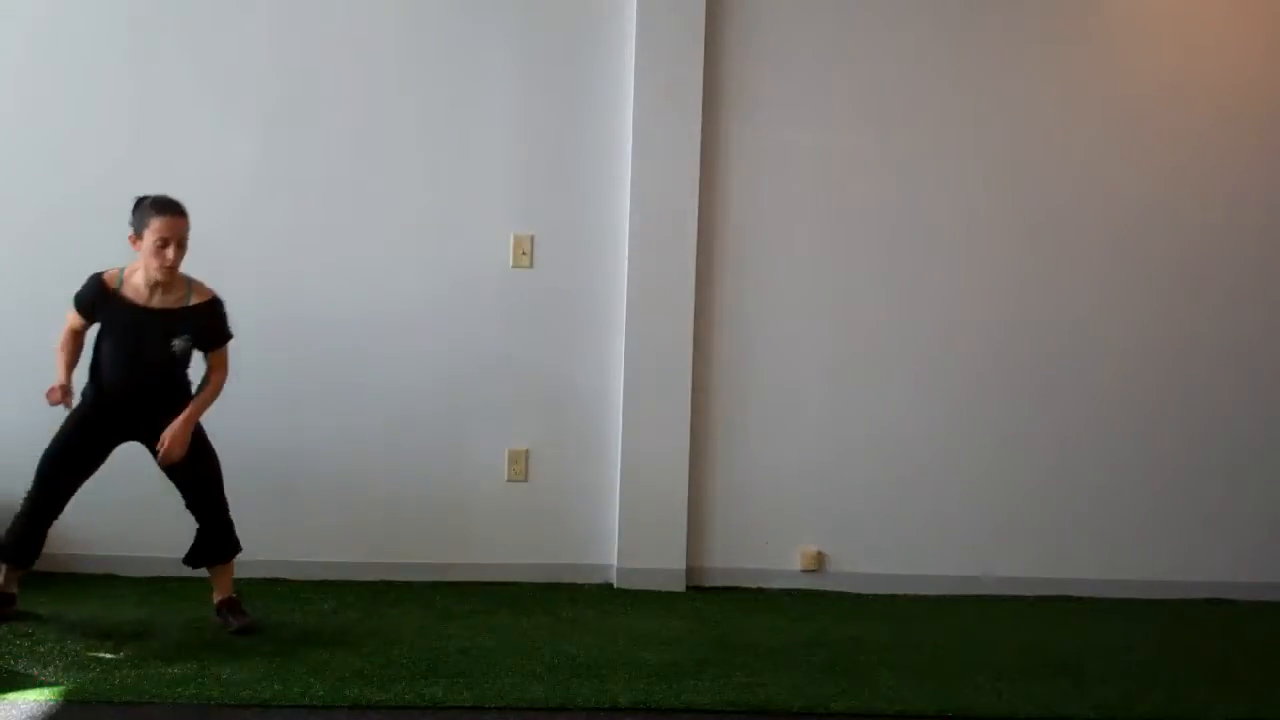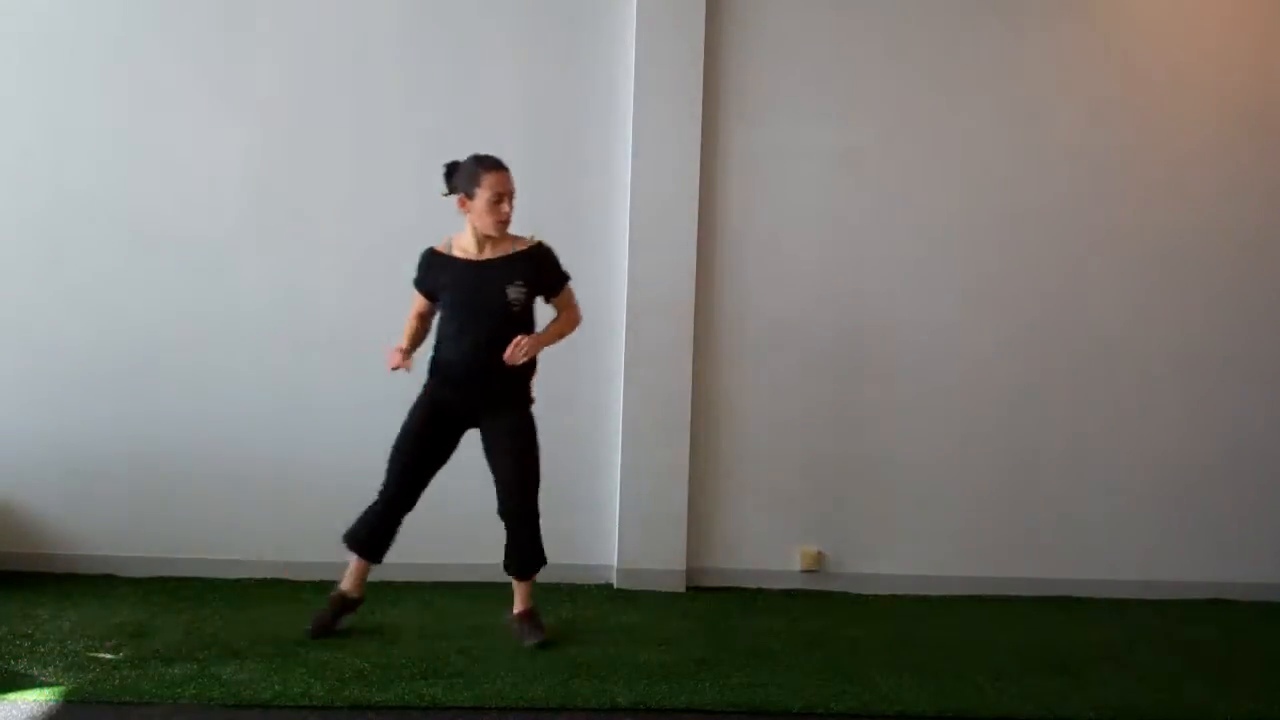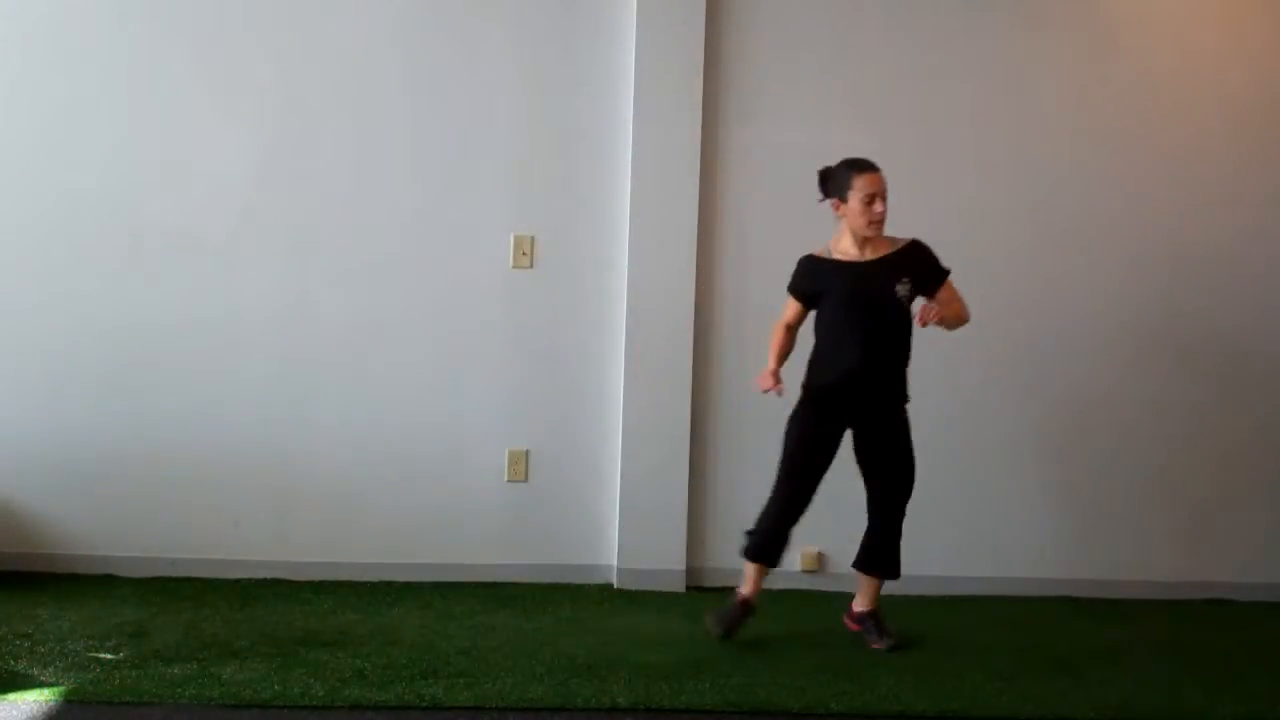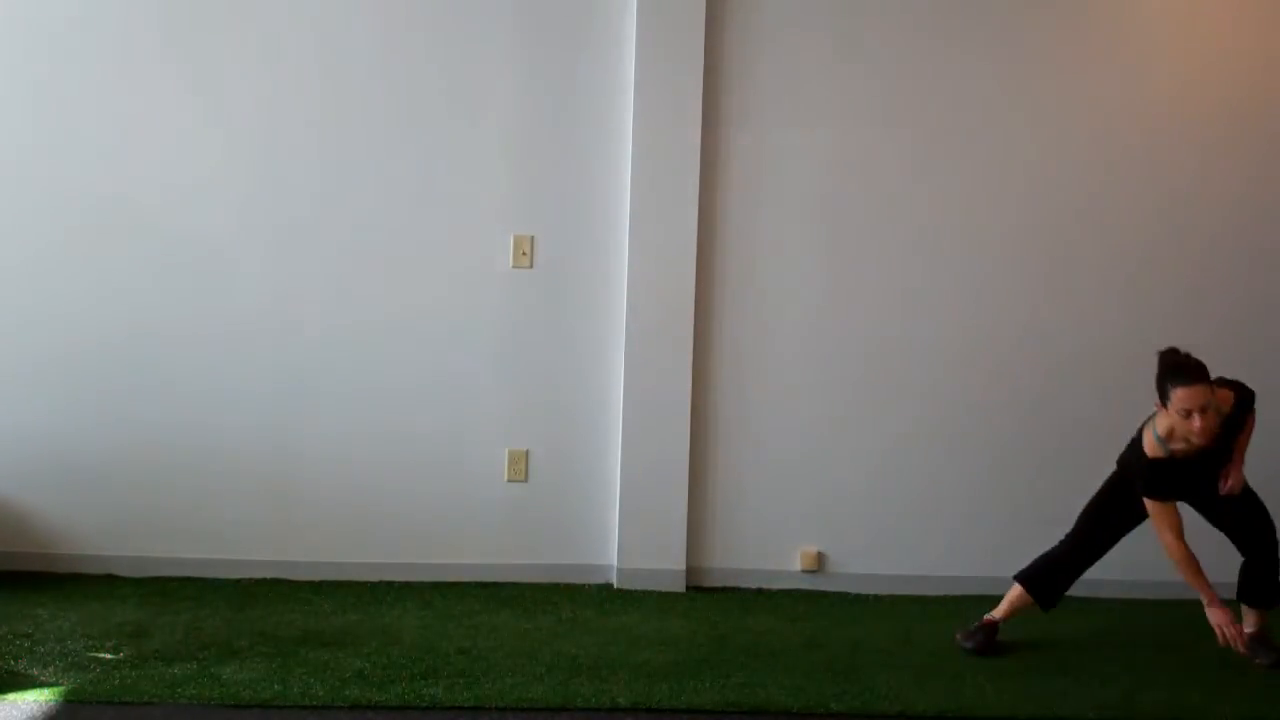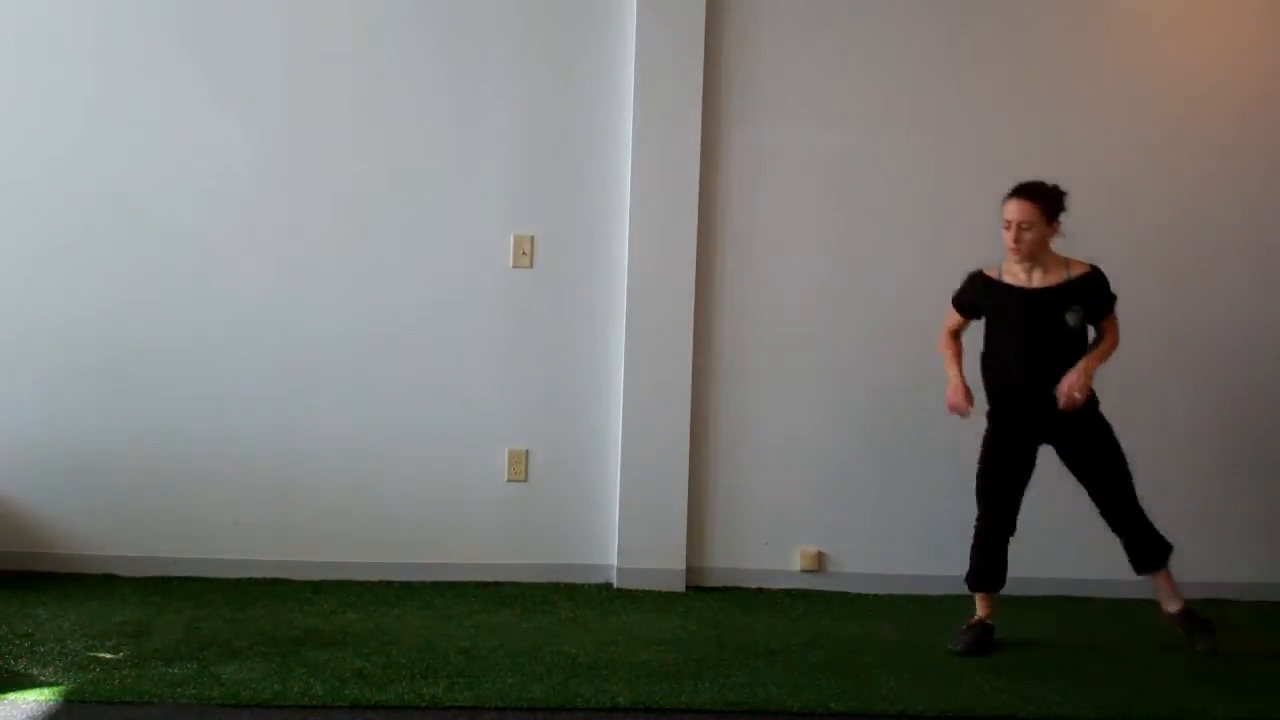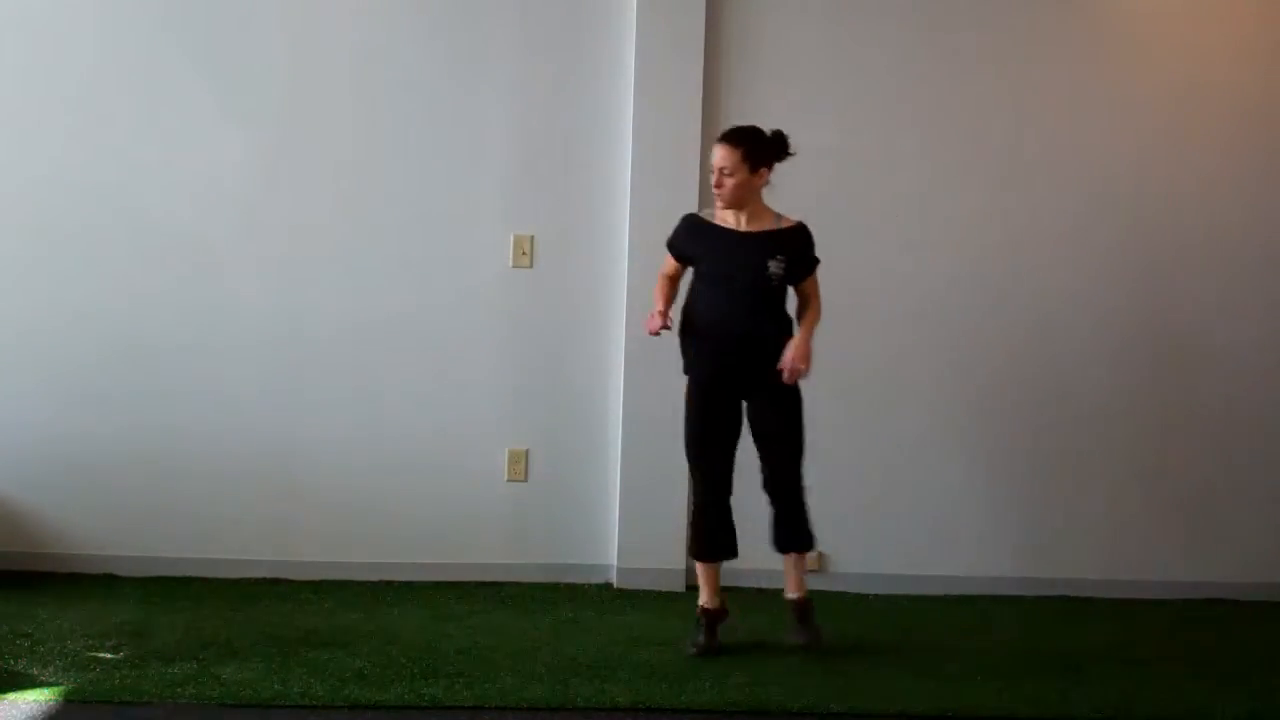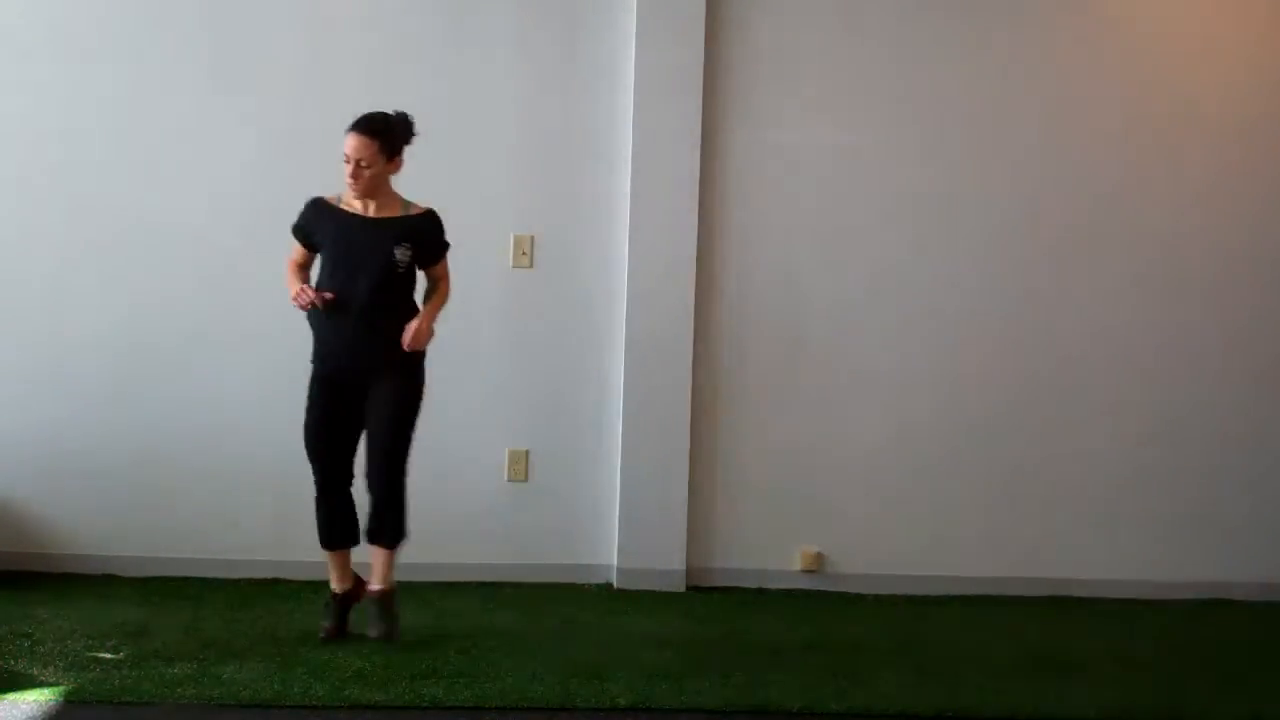
dt=0.7s
person 1, frame 1
left shoulder: (202, 306)
right shoulder: (104, 288)
left elbow: (218, 368)
right elbow: (73, 330)
left wrist: (185, 422)
right wrist: (63, 376)
left hip: (169, 414)
right hip: (105, 406)
left knee: (209, 499)
right knee: (46, 494)
left ankle: (225, 598)
person 1, frame 2
left shoulder: (532, 257)
right shoulder: (438, 261)
left elbow: (570, 313)
right elbow: (421, 314)
left wrist: (538, 340)
right wrist: (405, 347)
left hip: (506, 399)
right hip: (445, 392)
left knee: (518, 504)
right knee: (397, 492)
left ankle: (523, 608)
right ankle: (348, 592)
person 1, frame 3
left shoulder: (911, 256)
right shoulder: (816, 267)
left elbow: (959, 312)
right elbow: (787, 324)
left wrist: (936, 314)
right wrist: (771, 367)
left hip: (884, 401)
right hip: (824, 397)
left knee: (889, 502)
right knee: (789, 498)
left ankle: (864, 608)
right ankle: (746, 595)
person 1, frame 4
left shoulder: (1232, 399)
right shoulder: (1153, 453)
right elbow: (1171, 538)
left wrist: (1235, 463)
right wrist: (1211, 602)
right hip: (1140, 485)
right knee: (1076, 550)
left ankle: (1252, 633)
right ankle: (992, 622)
person 1, frame 5
left shoulder: (1085, 280)
right shoulder: (984, 285)
left elbow: (1109, 334)
right elbow: (949, 333)
left wrist: (1084, 369)
right wrist: (955, 378)
left hip: (1075, 412)
right hip: (1013, 417)
left knee: (1123, 510)
right knee: (994, 516)
left ankle: (1176, 608)
right ankle: (981, 619)
person 1, frame 6
left shoulder: (791, 236)
right shoulder: (696, 227)
left elbow: (810, 299)
right elbow: (668, 274)
left wrist: (802, 339)
right wrist: (660, 310)
left hip: (768, 378)
right hip: (709, 374)
left knee: (782, 483)
right knee: (709, 487)
left ankle: (798, 599)
right ankle: (710, 604)
person 1, frame 7
left shoulder: (419, 224)
right shoulder: (321, 212)
left elbow: (439, 284)
right elbow: (295, 266)
left wrist: (426, 318)
right wrist: (299, 289)
left hip: (392, 366)
right hip: (332, 362)
left knee: (384, 470)
right knee: (328, 475)
left ankle: (382, 588)
right ankle: (344, 584)
